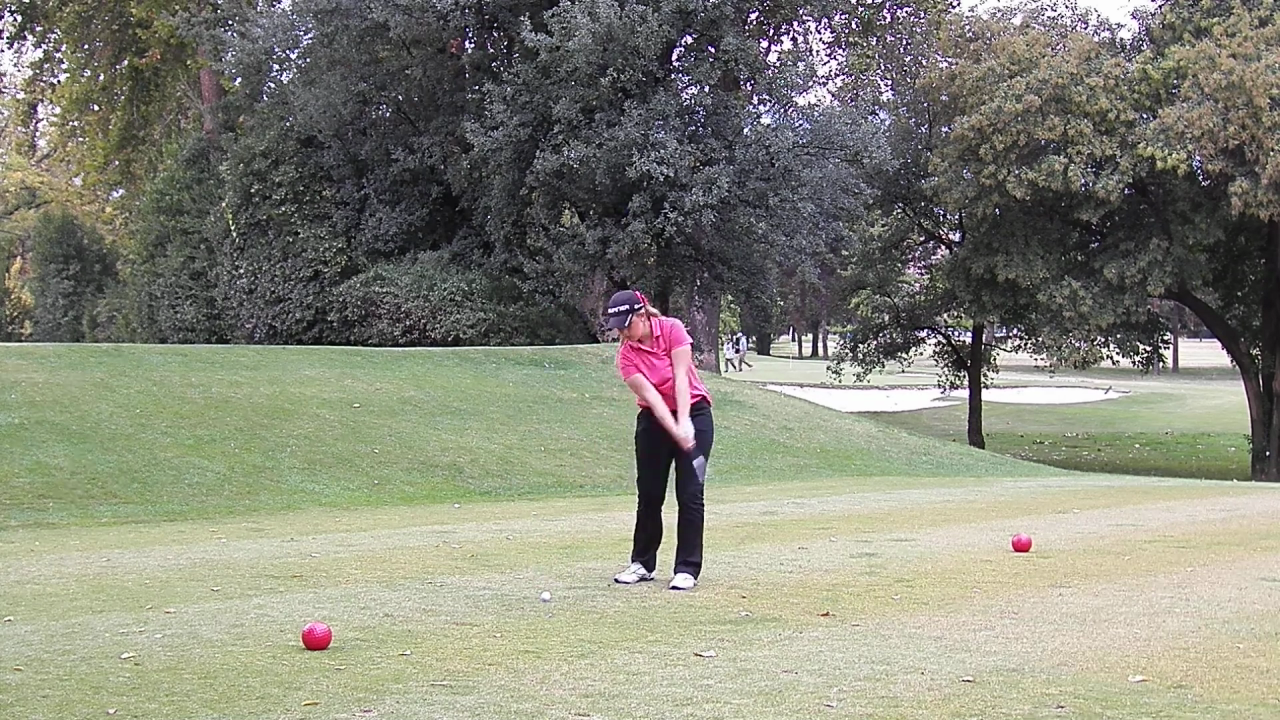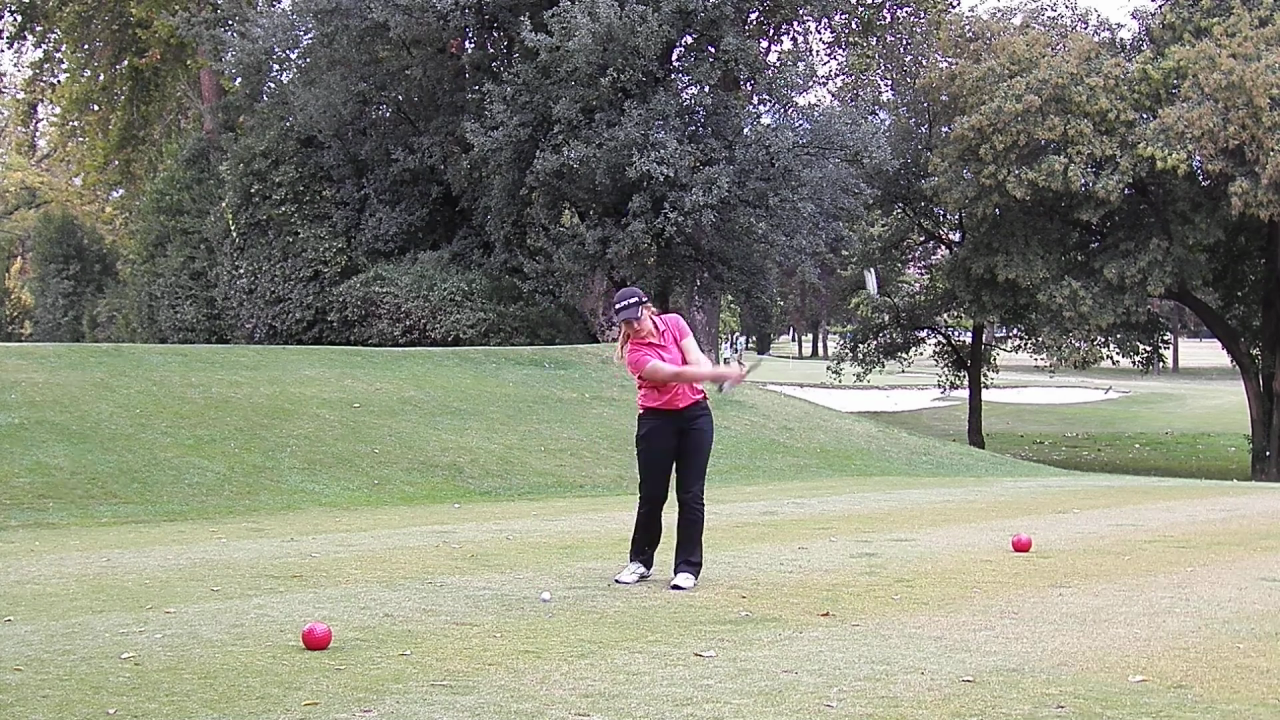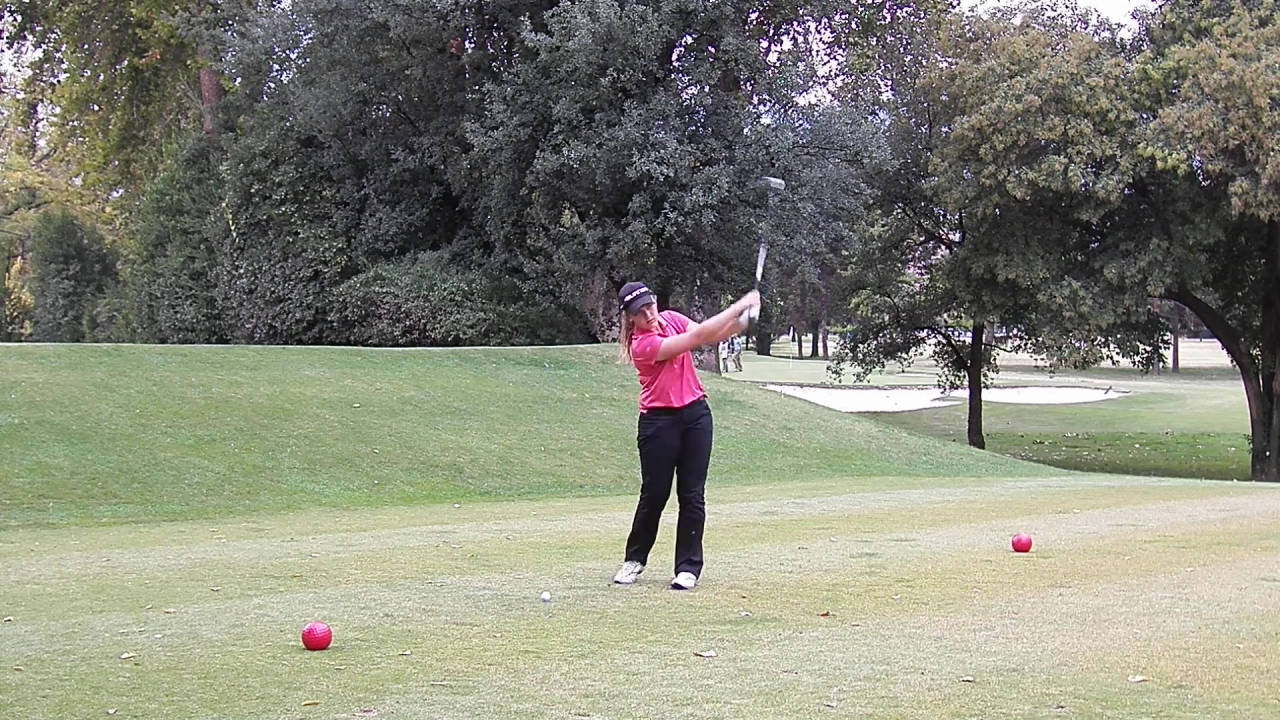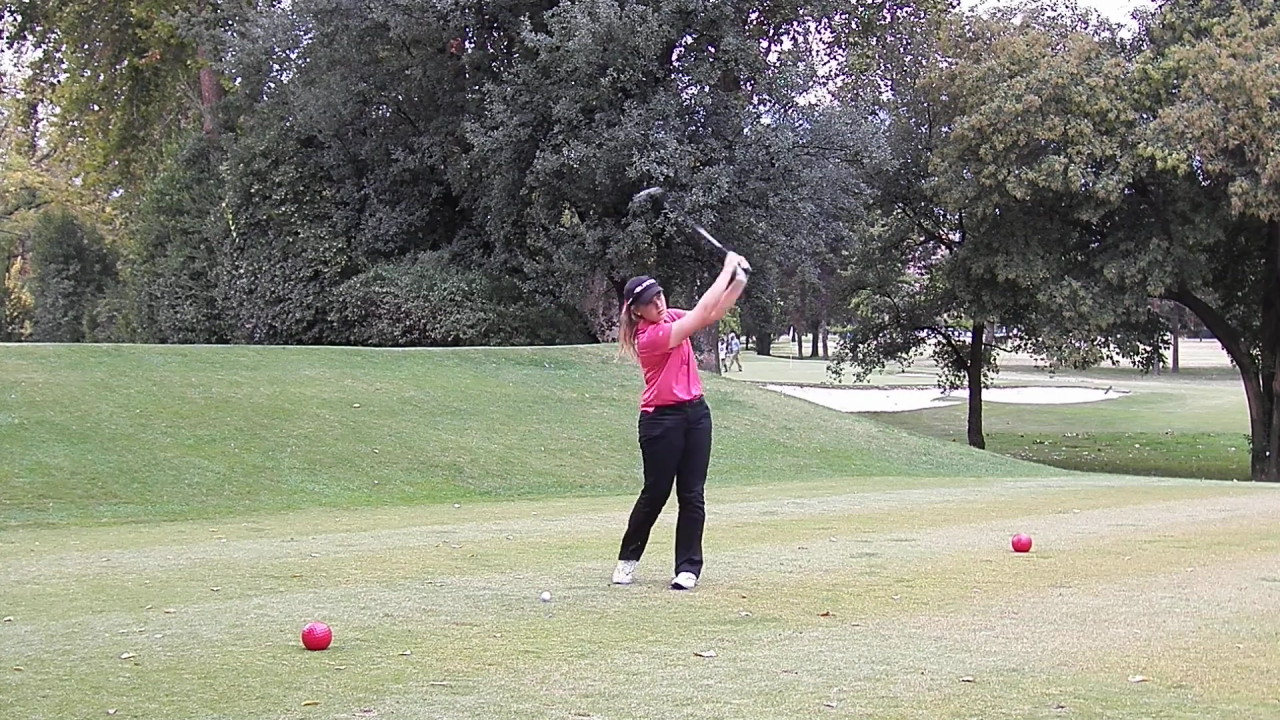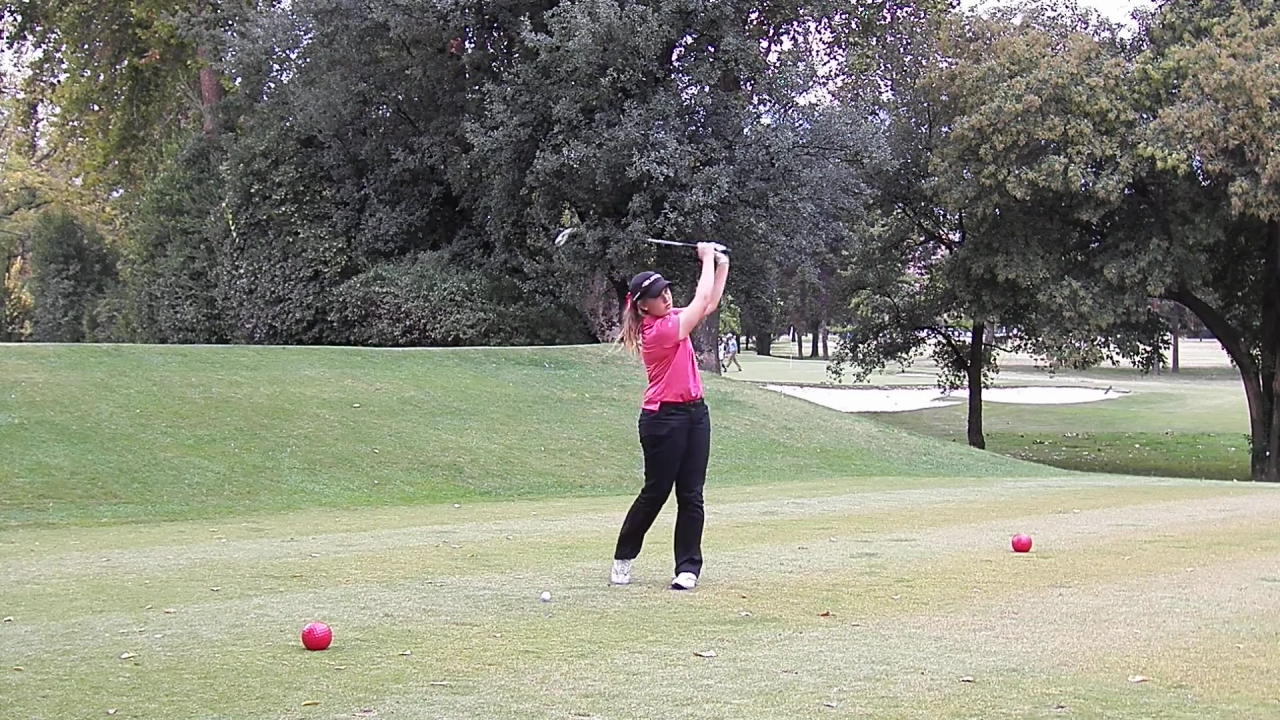
dt=0.1s
person 1, frame 1
left shoulder: (671, 328)
right shoulder: (625, 354)
left elbow: (681, 377)
right elbow: (649, 394)
left wrist: (684, 421)
right wrist: (672, 428)
left hip: (693, 416)
right hip: (656, 421)
left knee: (689, 493)
right knee: (649, 495)
left ankle: (688, 567)
right ankle: (643, 563)
person 1, frame 2
left shoulder: (672, 323)
right shoulder: (633, 352)
left elbow: (695, 357)
right elbow: (674, 373)
left wrist: (718, 373)
right wrist: (717, 373)
left hip: (695, 415)
right hip: (656, 422)
left knee: (691, 495)
right knee: (651, 495)
left ankle: (687, 567)
right ankle: (640, 561)
person 1, frame 3
left shoulder: (672, 319)
right shoulder: (640, 346)
left elbow: (709, 336)
right elbow: (694, 337)
left wrist: (739, 319)
right wrist: (737, 306)
left hip: (695, 414)
right hip: (659, 422)
left knee: (692, 495)
right knee: (654, 495)
left ankle: (688, 566)
right ankle: (634, 560)
person 1, frame 4
left shoulder: (671, 320)
right shoulder: (650, 337)
left elbow: (714, 312)
right elbow: (703, 309)
left wrist: (736, 281)
right wrist: (728, 270)
left hip: (694, 412)
right hip: (661, 420)
left knee: (692, 495)
right knee: (655, 492)
left ankle: (689, 567)
right ankle: (628, 558)
person 1, frame 5
left shoulder: (669, 319)
right shoulder: (657, 332)
left elbow: (708, 303)
right elbow: (700, 303)
left wrist: (719, 265)
right wrist: (707, 260)
left hip: (694, 412)
right hip: (664, 418)
left knee: (691, 495)
right knee: (656, 492)
left ankle: (688, 567)
right ankle: (624, 557)
